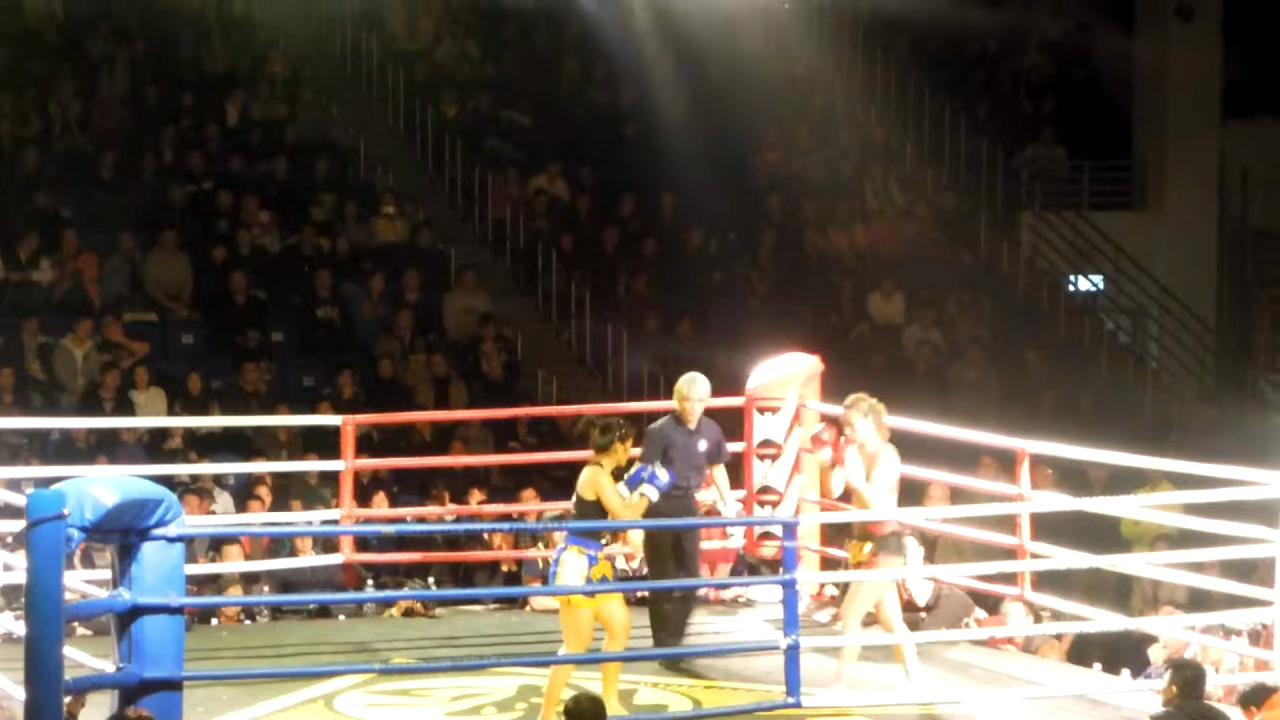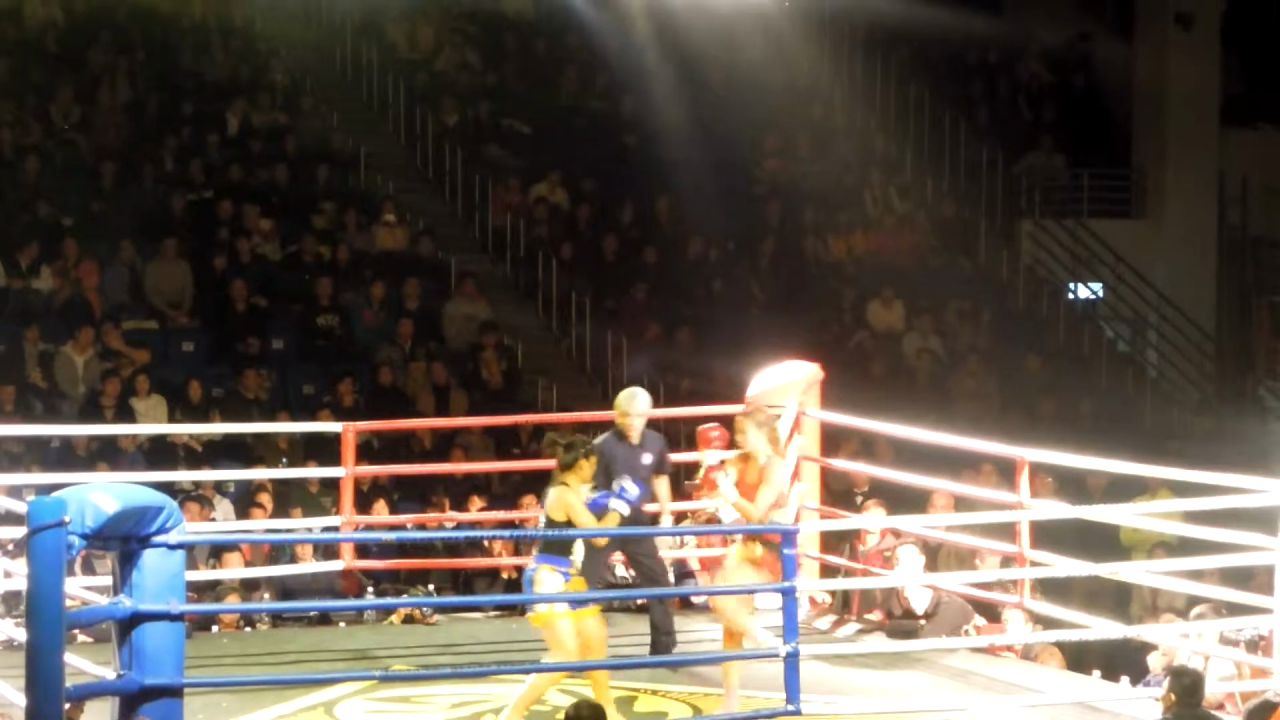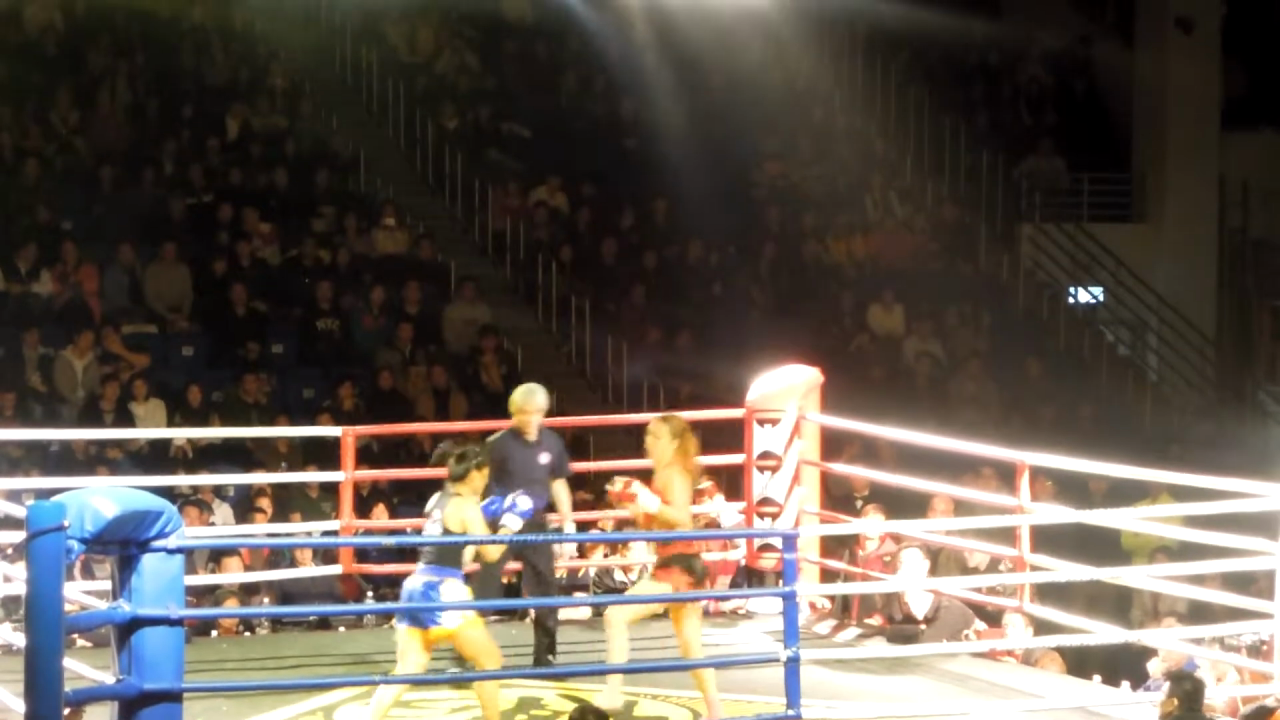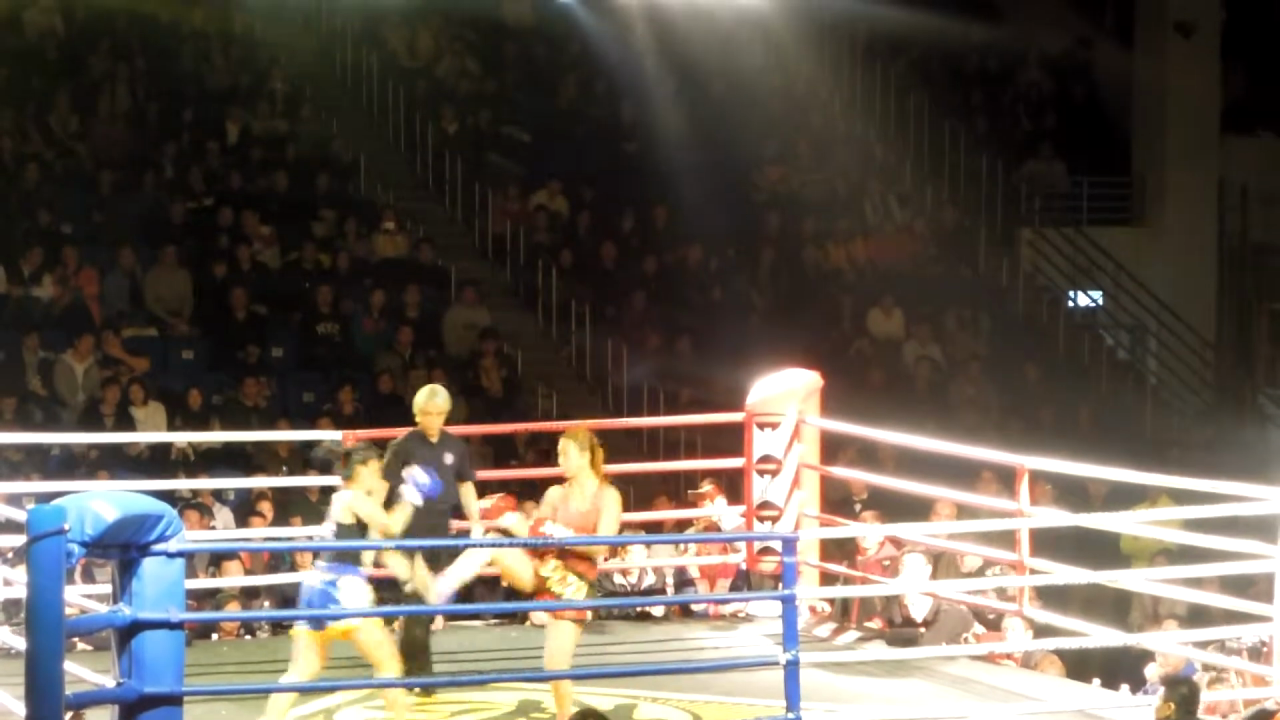
dt=0.5s
person 1, frame 1
left shoulder: (886, 455)
right shoulder: (853, 453)
left elbow: (875, 501)
left wrist: (856, 478)
right wrist: (828, 461)
left hip: (884, 543)
right hip: (867, 542)
left knee: (849, 616)
right knee: (891, 622)
left ankle: (842, 688)
right ankle: (915, 684)
person 1, frame 2
left shoulder: (776, 467)
right shoulder: (740, 462)
left elbow: (756, 513)
right elbow: (714, 492)
left wrist: (731, 495)
right wrist: (709, 463)
left hip: (769, 549)
right hip: (747, 547)
left knee: (723, 601)
right knee: (731, 629)
left ankle: (757, 638)
right ankle: (730, 703)
person 1, frame 3
left shoulder: (673, 474)
right shoulder: (662, 474)
left elbow: (683, 519)
right elbow: (649, 522)
left wrist: (652, 503)
right wrist: (629, 504)
left hip: (678, 566)
right hip: (679, 565)
left knee: (616, 616)
right knee: (690, 647)
person 1, frame 4
left shoulder: (608, 496)
right shoulder: (555, 493)
left elbow: (602, 547)
right elbow: (538, 534)
left wrist: (565, 537)
right wrist: (507, 520)
left hip: (575, 583)
right hip: (543, 568)
left knee: (555, 665)
right knee: (490, 546)
right ankle: (439, 591)
person 2, frame 1
left shoulder: (711, 430)
right shoulder: (660, 430)
left elbow: (717, 468)
left wrist: (729, 504)
left hip: (687, 507)
right hip: (659, 508)
left knee: (690, 577)
right knee: (664, 580)
left ankle: (672, 643)
right ankle: (666, 649)
person 2, frame 2
left shoulder: (656, 442)
right shoulder: (603, 446)
left elbow: (660, 477)
left wrist: (666, 514)
left hip: (635, 521)
left knee: (658, 582)
right knee: (587, 585)
left ankle: (663, 649)
person 2, frame 3
left shoulder: (553, 443)
right shoulder: (498, 445)
left elbow: (559, 483)
left wrist: (569, 522)
left hip: (535, 525)
left knee: (545, 593)
right knee: (486, 590)
left ankle: (544, 656)
person 2, frame 4
left shoulder: (456, 446)
right shoulder: (403, 446)
left elbow: (466, 487)
right elbow: (382, 487)
left wrist: (477, 529)
left hip: (439, 530)
right hip: (410, 527)
left ankle: (410, 667)
right ankle: (419, 673)
person 3, frame 1
left shoulder: (596, 473)
right shoulder: (597, 474)
right elbow: (626, 518)
left wrist: (629, 486)
right wrist: (651, 489)
left hip: (590, 560)
right hip: (576, 561)
left knee: (619, 627)
right knee: (576, 645)
person 3, frame 2
left shoulder: (561, 490)
right shoulder: (566, 495)
right elbow: (599, 537)
left wrist: (595, 506)
right wrist: (621, 504)
left hip: (564, 576)
right hip: (550, 578)
left knee: (596, 640)
right knee: (566, 658)
person 3, frame 3
left shoulder: (437, 500)
right shoulder: (466, 506)
right elbow: (490, 553)
left wrist: (480, 518)
right wrist: (512, 519)
left hip: (415, 588)
right hip: (442, 592)
left knee: (407, 669)
right knee: (490, 661)
person 3, frame 4
left shoulder: (341, 499)
right shoulder: (355, 499)
left elbow: (380, 534)
right elbow: (390, 527)
right wrist: (411, 495)
left hip: (317, 586)
right hip: (345, 589)
left knee: (302, 670)
right knee: (390, 666)
